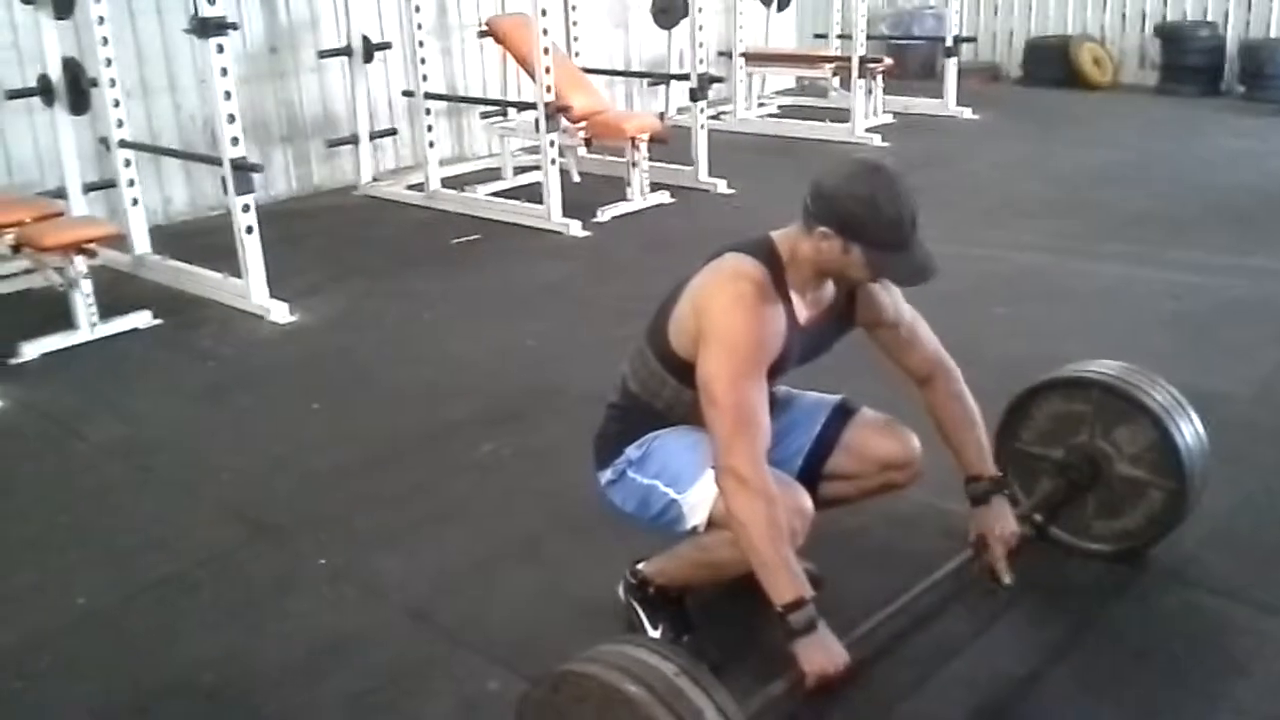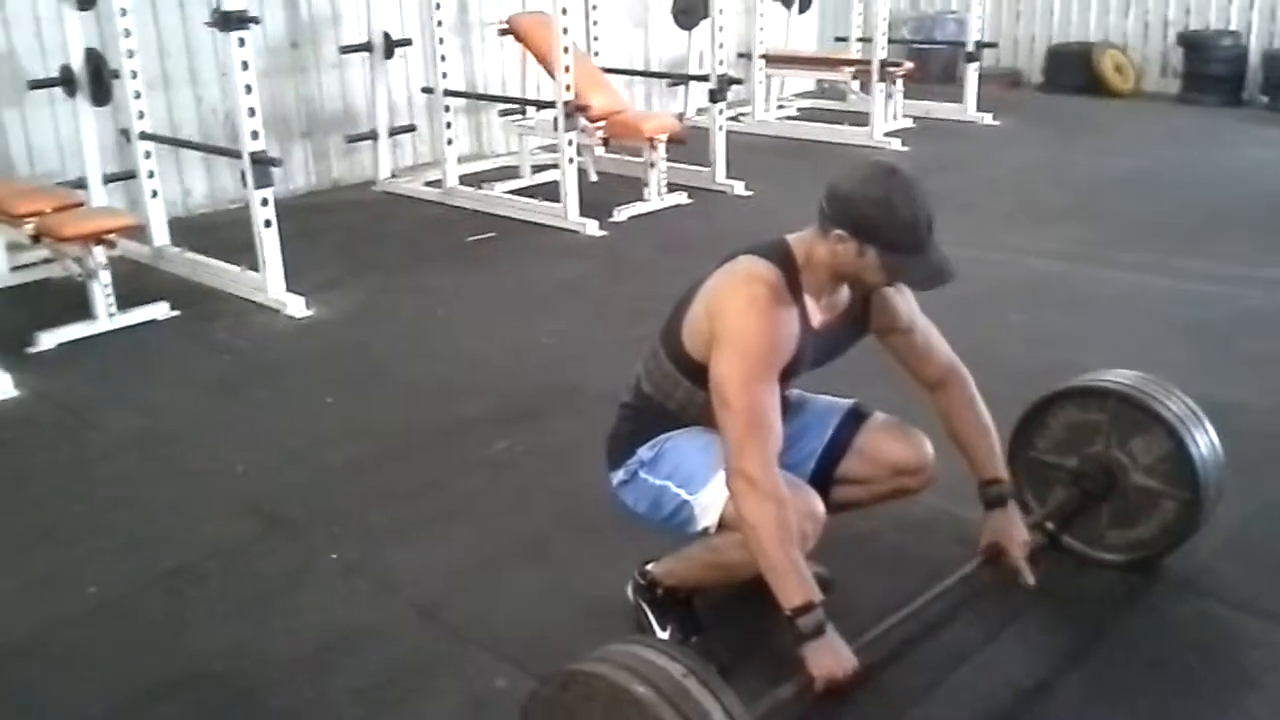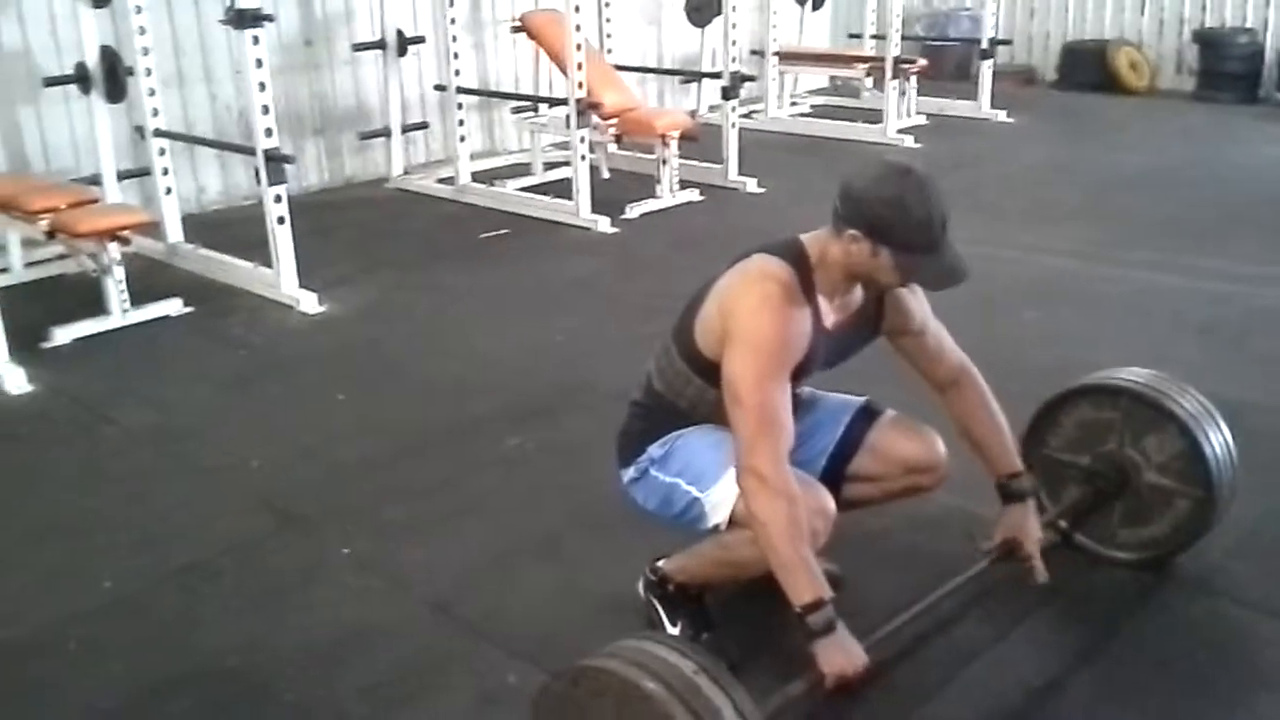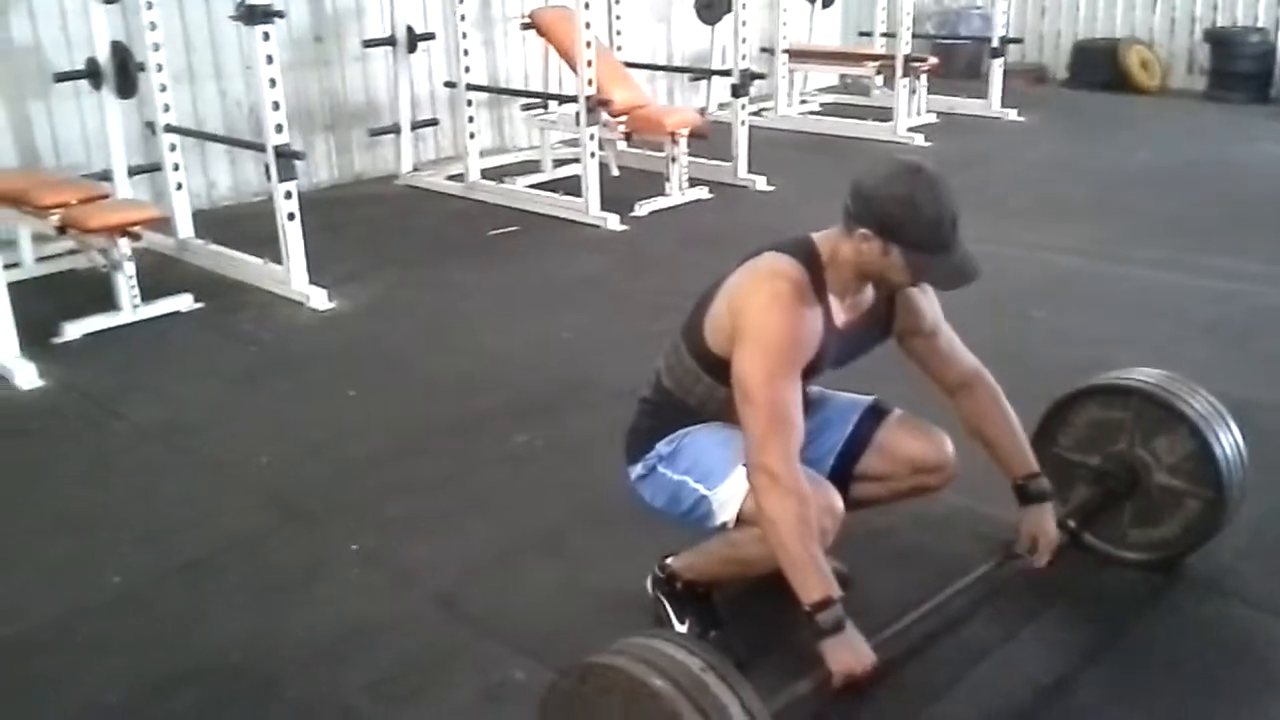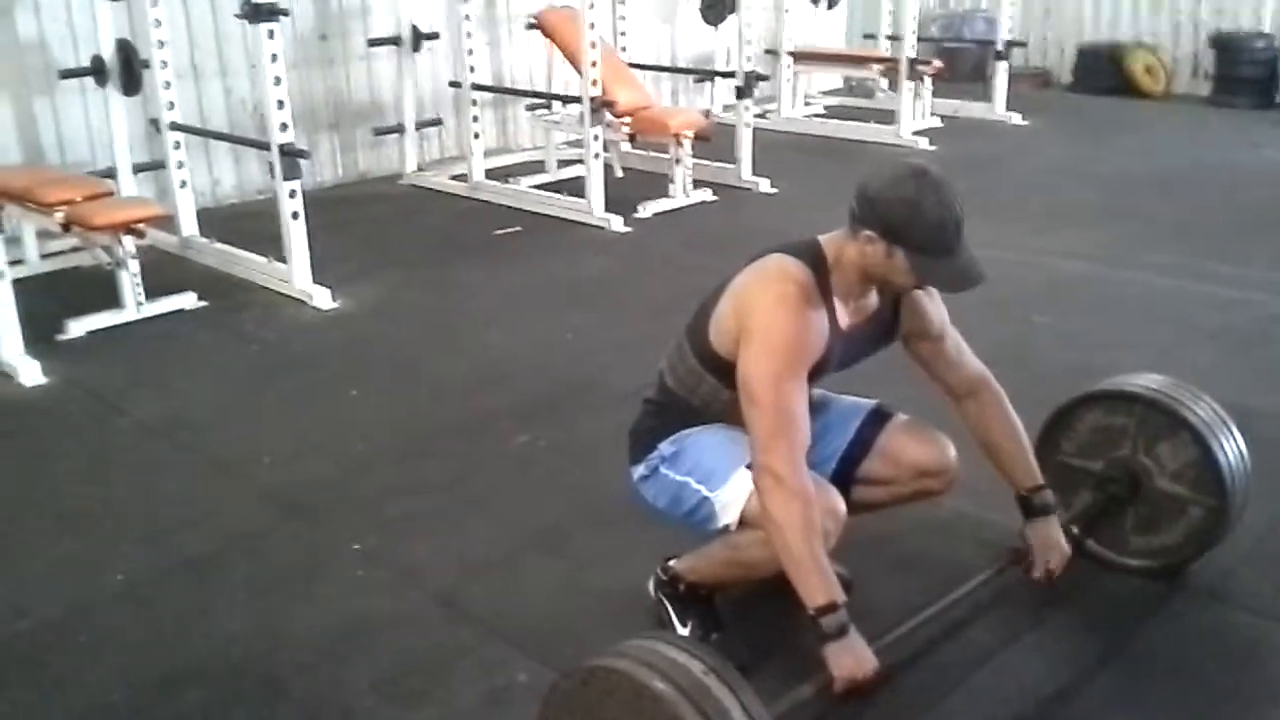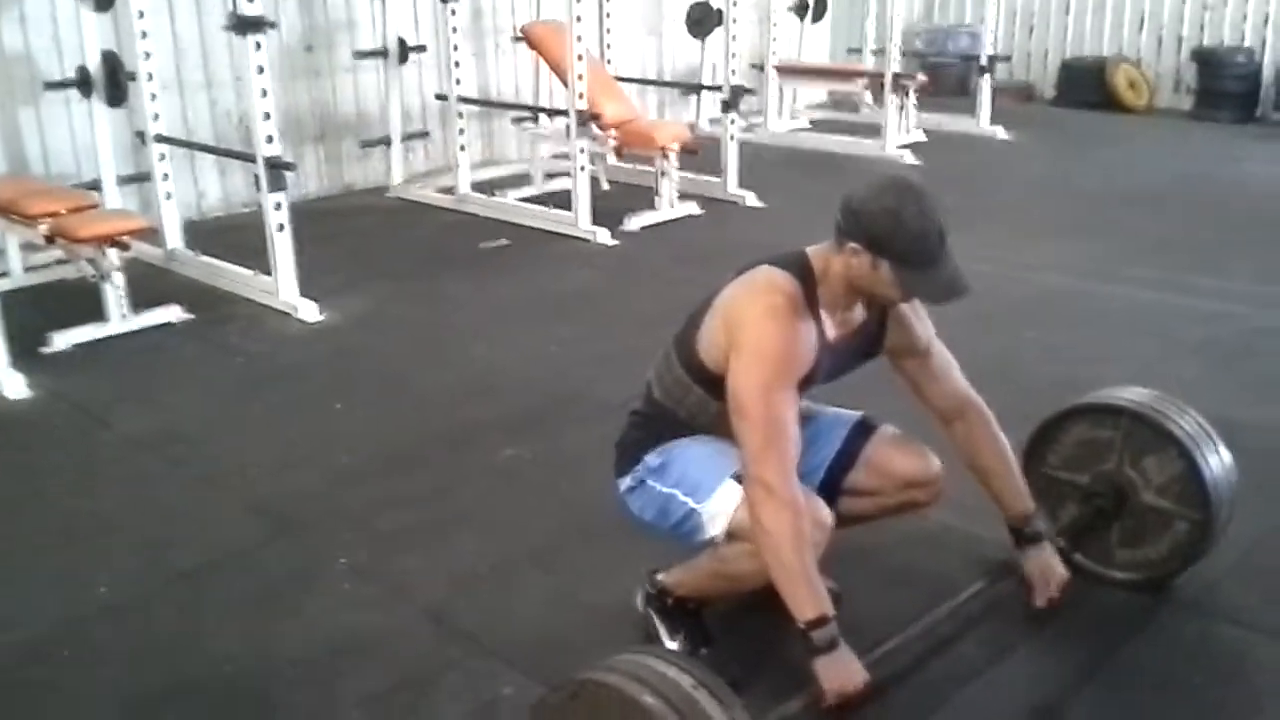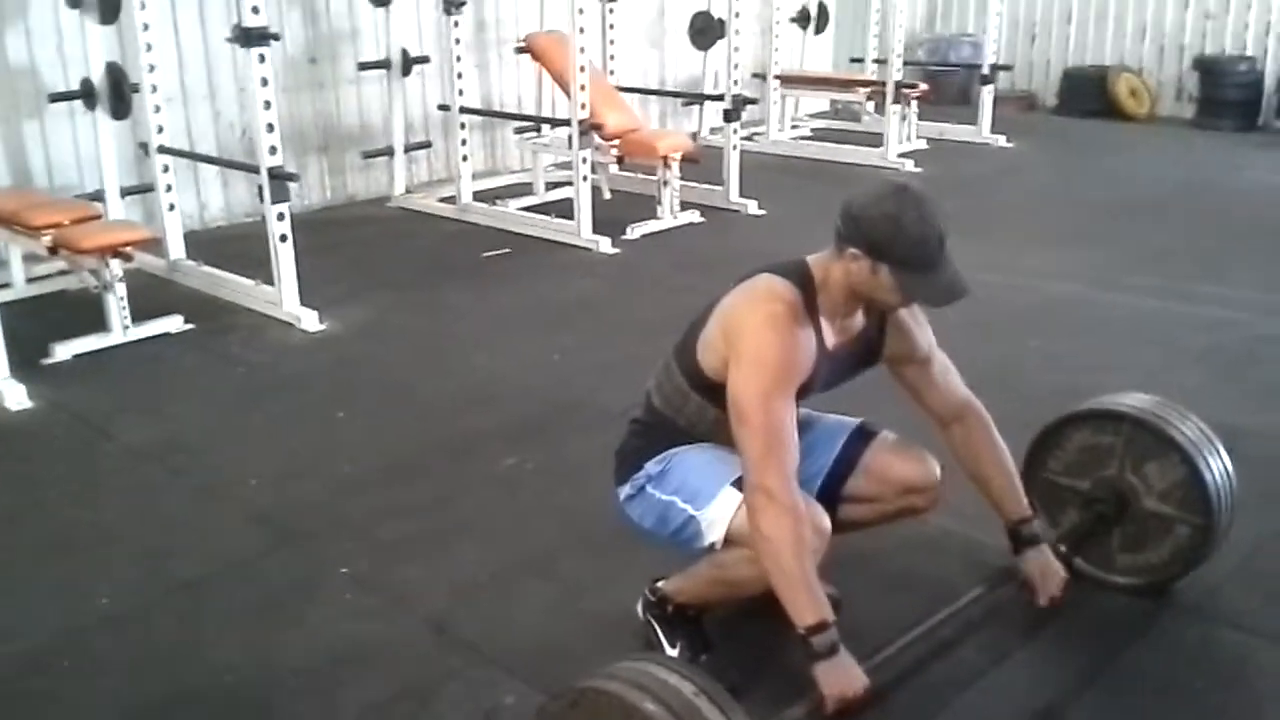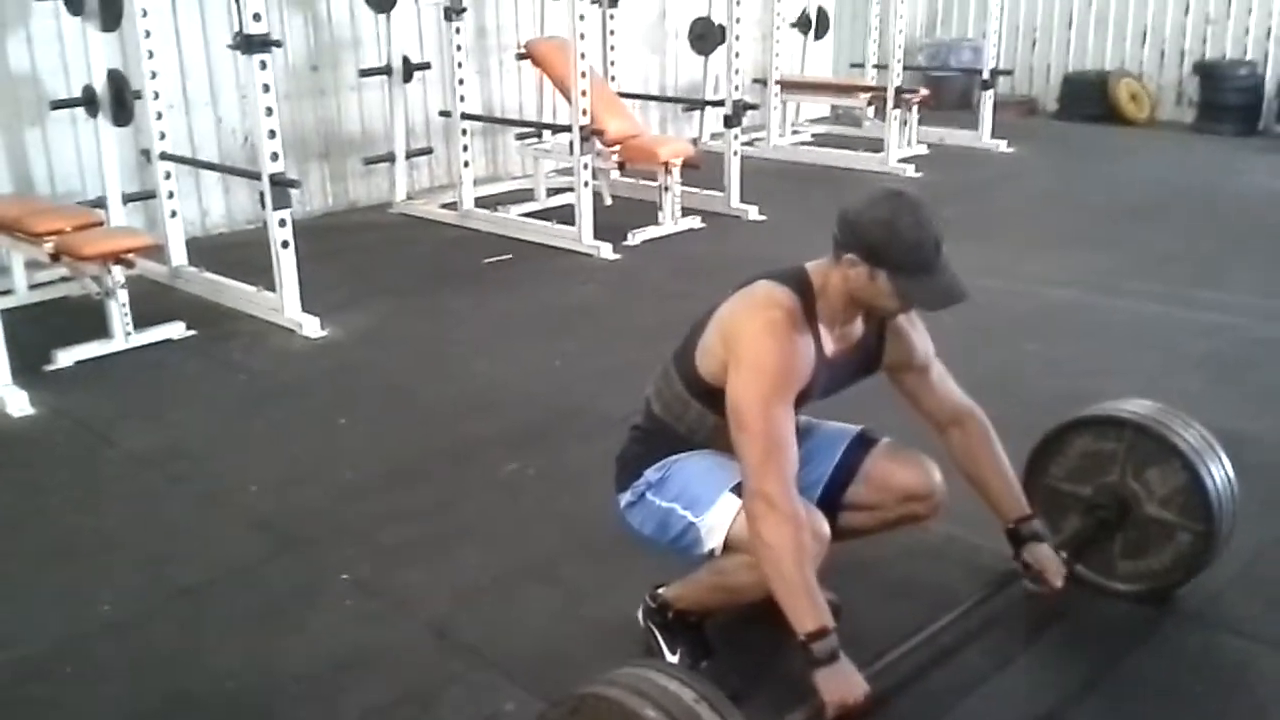
dt=0.1s
person 1, frame 1
left shoulder: (859, 283)
right shoulder: (743, 301)
left elbow: (935, 372)
right elbow: (742, 474)
left wrist: (988, 491)
right wrist: (804, 623)
left hip: (744, 414)
right hip: (645, 444)
left knee: (897, 455)
right knee: (788, 514)
left ankle: (766, 546)
right ankle: (651, 583)
person 1, frame 2
left shoulder: (874, 286)
right shoulder: (757, 303)
left elbow: (946, 378)
right elbow: (752, 476)
left wrist: (1000, 499)
right wrist: (813, 627)
left hip: (755, 417)
right hip: (657, 446)
left knee: (909, 461)
right knee: (798, 518)
left ankle: (776, 549)
right ankle: (660, 584)
person 1, frame 3
left shoulder: (887, 286)
right shoulder: (770, 303)
left elbow: (956, 379)
right elbow: (763, 473)
left wrist: (1017, 493)
right wrist: (823, 624)
left hip: (767, 415)
right hip: (668, 443)
left knee: (922, 458)
right knee: (809, 515)
left ankle: (788, 547)
right ankle: (671, 579)
person 1, frame 4
left shoulder: (895, 287)
right shoulder: (781, 301)
left elbow: (968, 383)
right elbow: (774, 472)
left wrist: (1034, 493)
right wrist: (831, 623)
left hip: (773, 414)
right hip: (676, 440)
left knee: (930, 459)
right knee: (815, 514)
left ankle: (788, 547)
right ankle: (679, 578)
person 1, frame 5
left shoulder: (901, 292)
right shoulder: (787, 302)
left elbow: (973, 389)
right elbow: (779, 474)
left wrist: (1039, 506)
right wrist: (835, 627)
left hip: (777, 416)
right hip: (679, 441)
left knee: (932, 463)
right knee: (817, 516)
left ankle: (795, 548)
right ankle: (682, 580)
person 1, frame 6
left shoulder: (890, 308)
right shoulder: (774, 314)
left elbow: (961, 410)
right elbow: (769, 486)
left wrist: (1031, 535)
right wrist: (825, 642)
left hip: (766, 430)
right hip: (665, 454)
left knee: (919, 475)
right knee: (804, 527)
left ankle: (784, 564)
right ankle: (669, 593)
person 1, frame 7
left shoulder: (890, 315)
right shoulder: (774, 322)
left elbow: (960, 415)
right elbow: (770, 492)
left wrist: (1028, 537)
right wrist: (825, 647)
left hip: (764, 436)
right hip: (664, 461)
left knee: (917, 480)
right knee: (803, 532)
left ankle: (784, 570)
right ankle: (669, 601)
person 1, frame 8
left shoulder: (890, 322)
right shoulder: (772, 328)
left elbow: (959, 419)
right elbow: (769, 500)
left wrist: (1027, 533)
right wrist: (825, 654)
left hip: (765, 443)
right hip: (665, 469)
left knee: (919, 487)
right knee: (803, 536)
left ankle: (784, 578)
right ankle: (671, 608)
